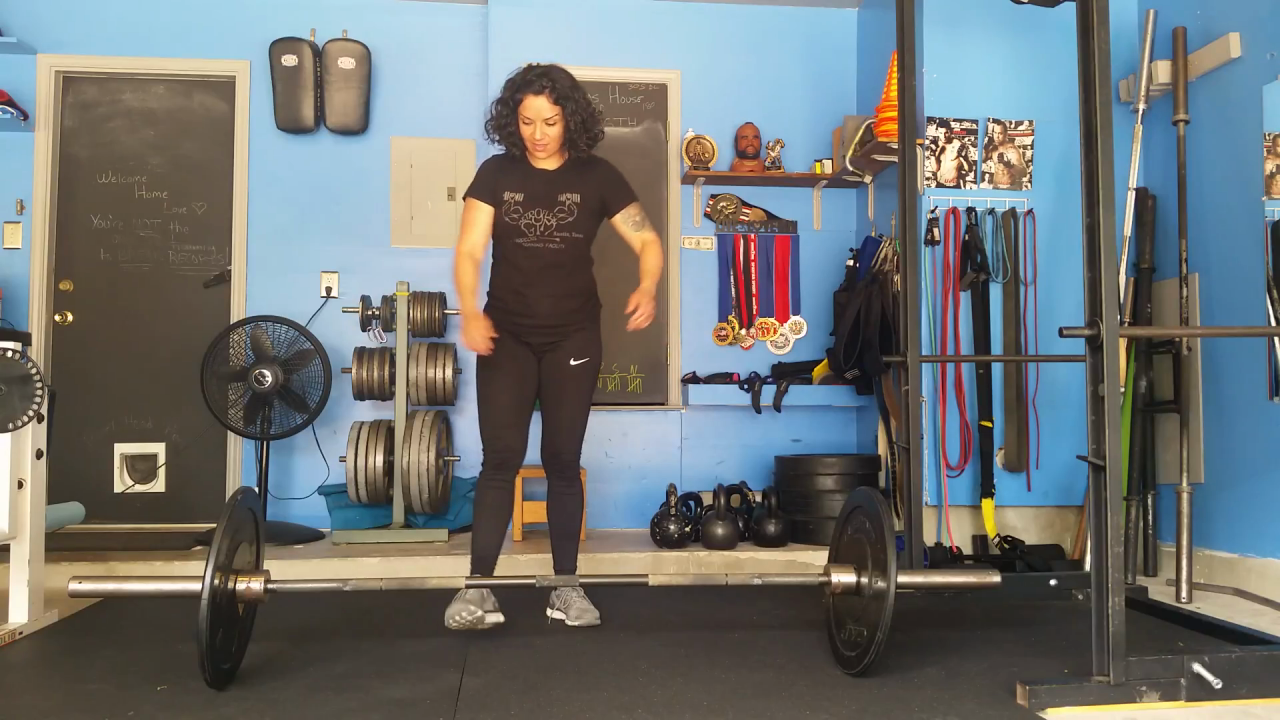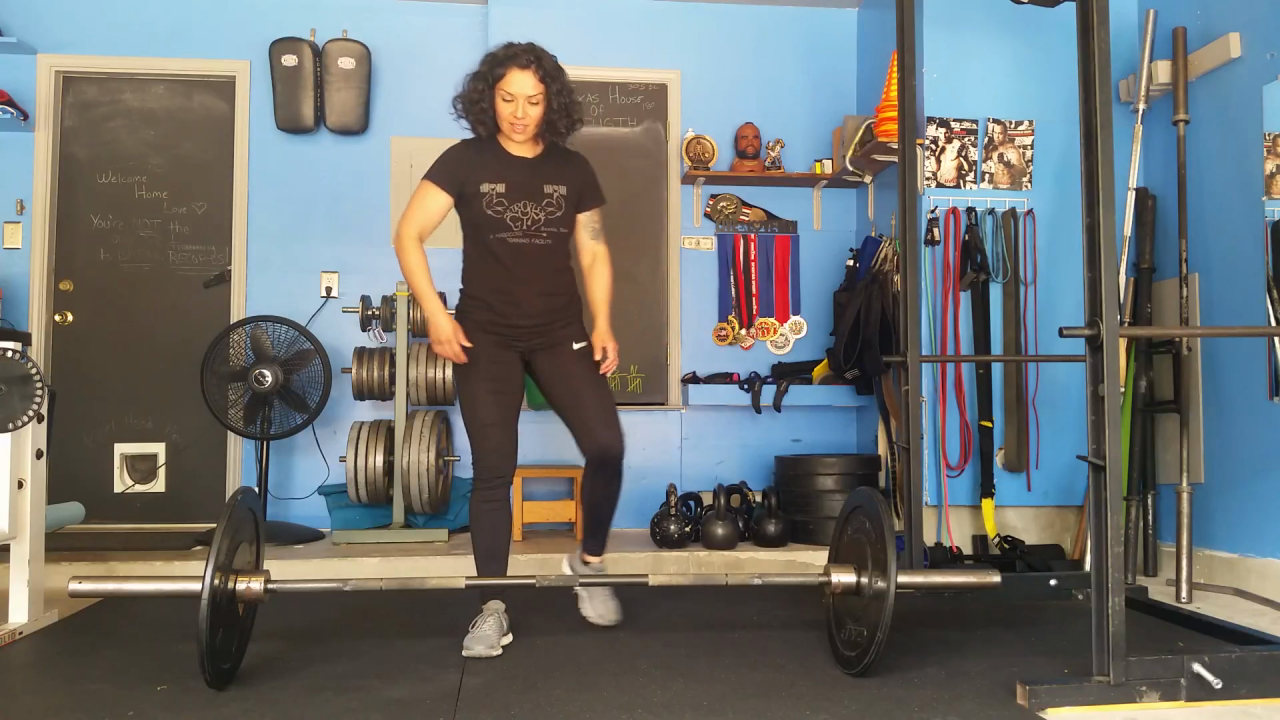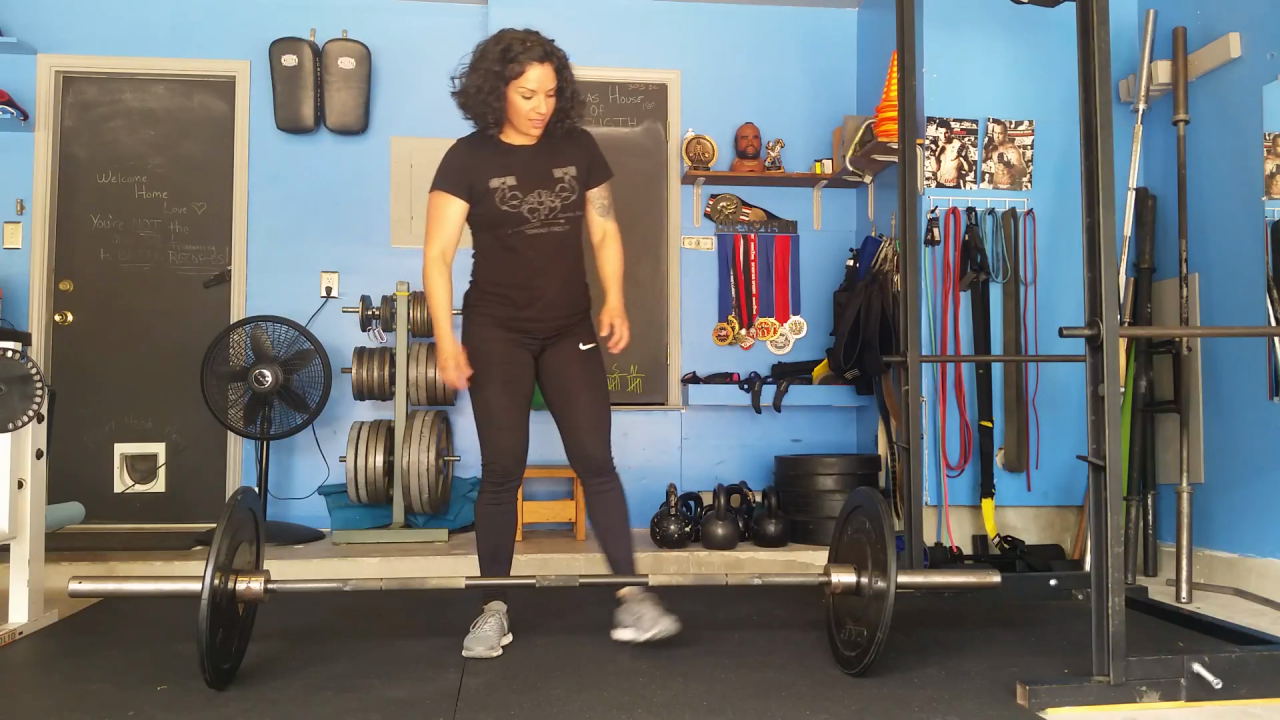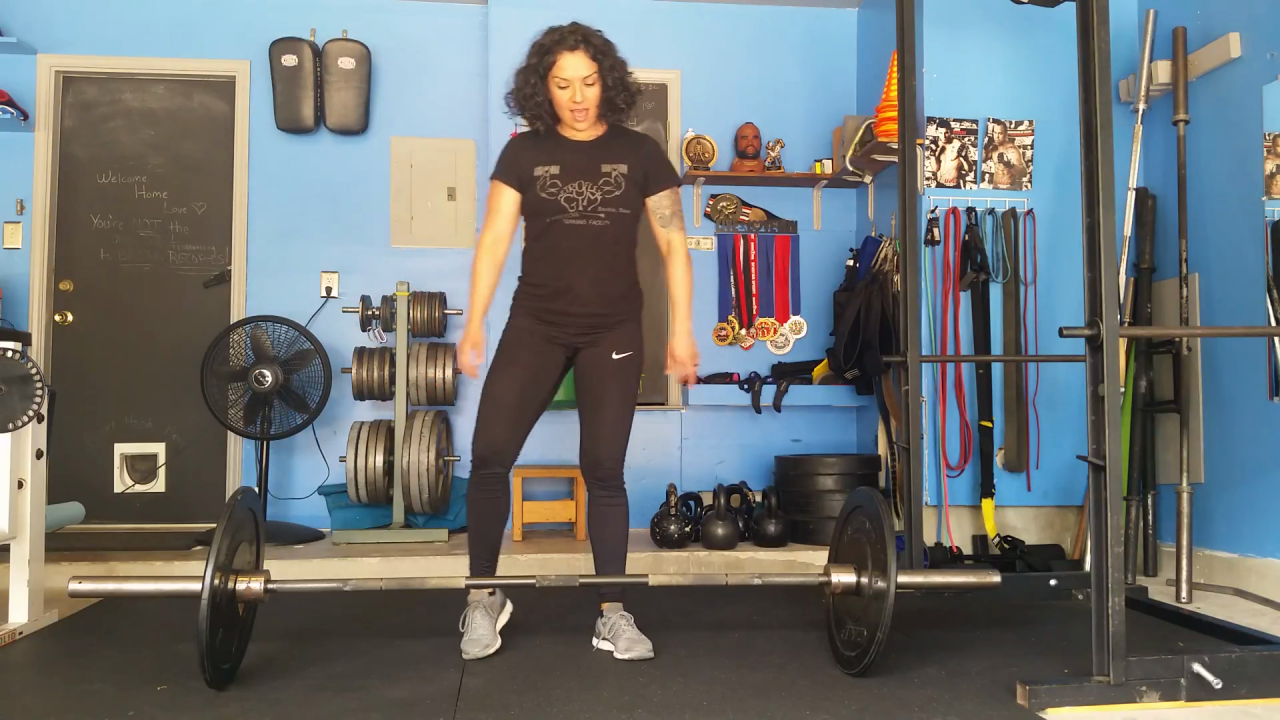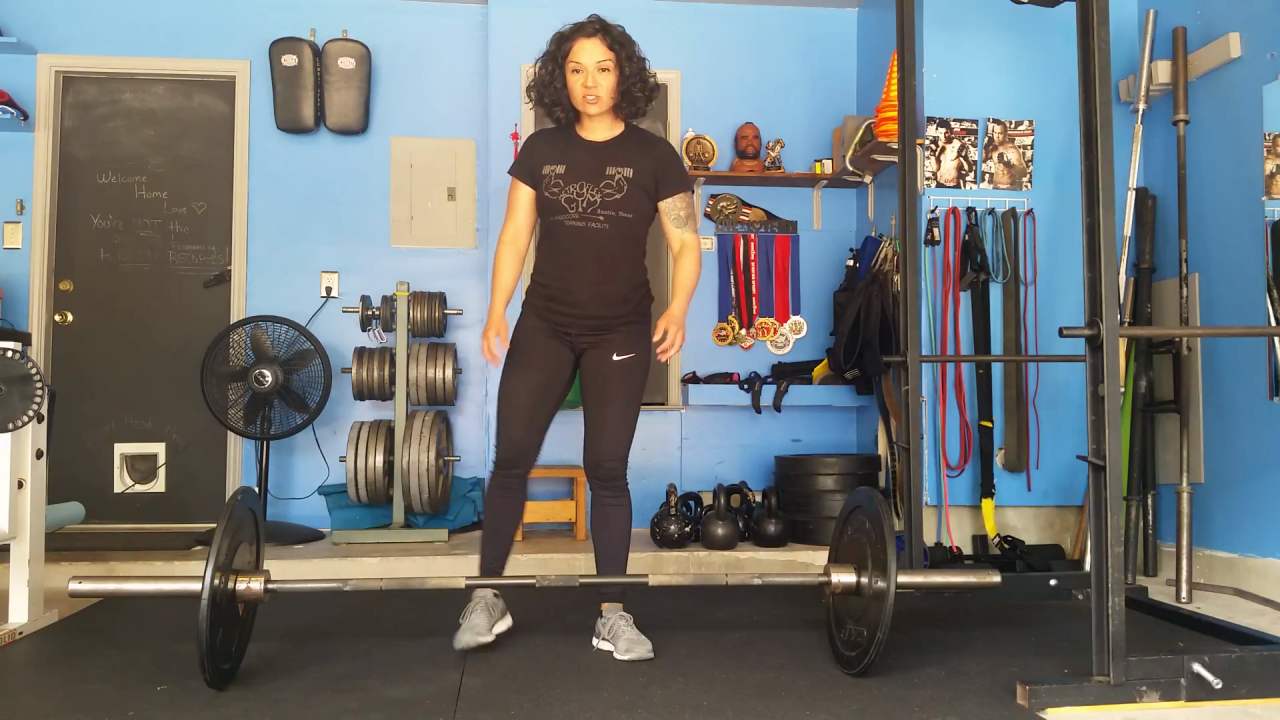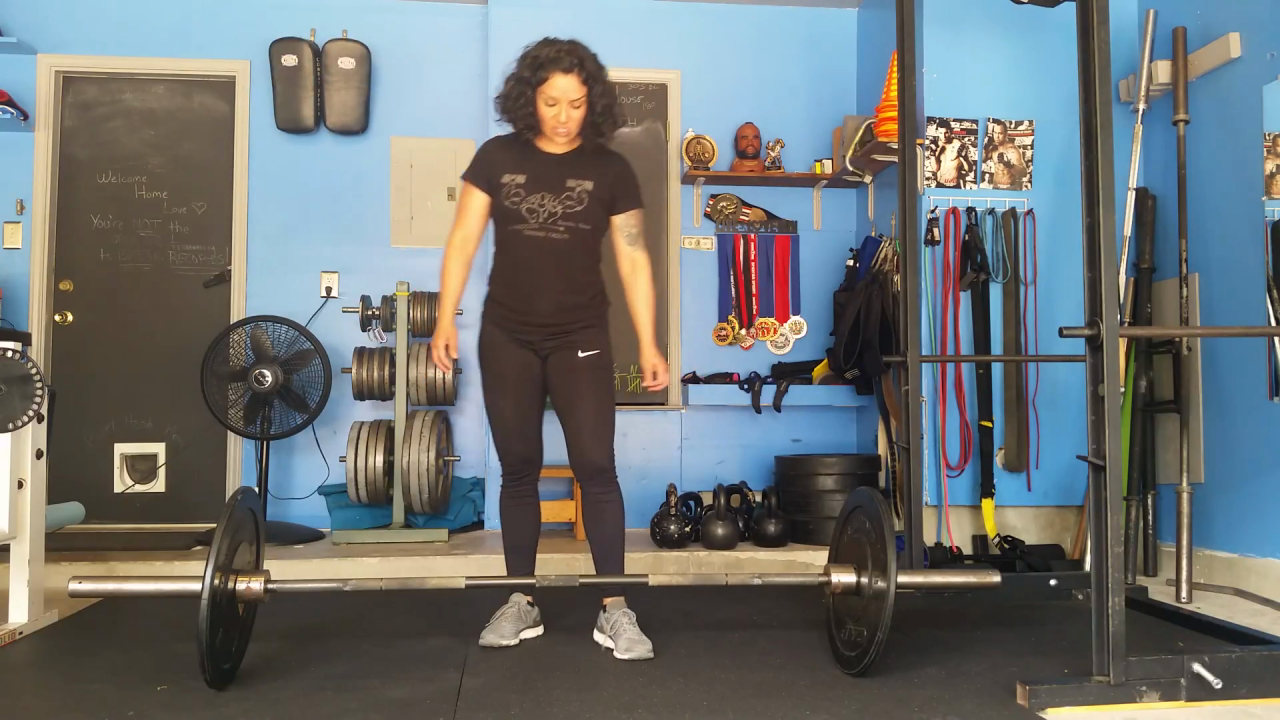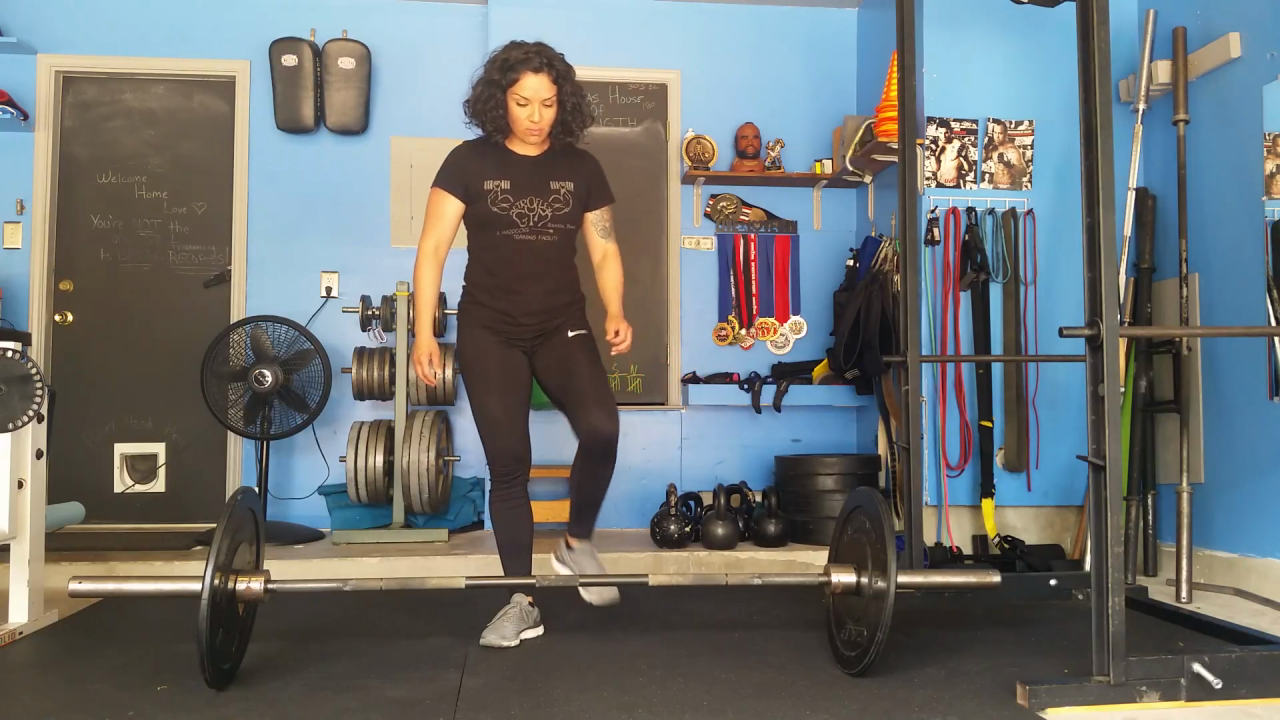
dt=0.4s
person 1, frame 1
left shoulder: (597, 177)
right shoulder: (495, 175)
left elbow: (648, 242)
right elbow: (470, 251)
left wrist: (646, 289)
right wrist: (470, 313)
left hip: (574, 336)
right hip: (507, 334)
left knee: (562, 462)
right knee: (501, 457)
left ankle: (565, 587)
right ankle: (478, 587)
person 1, frame 2
left shoulder: (572, 169)
right shoulder: (463, 161)
left elbow: (593, 253)
right elbow: (410, 237)
left wrist: (601, 324)
right wrist: (436, 315)
left hip: (557, 329)
right hip: (481, 335)
left knee: (606, 444)
right knee: (494, 470)
left ankle: (589, 559)
right ankle: (492, 608)
person 1, frame 3
left shoulder: (578, 149)
right shoulder: (469, 159)
left elbow: (605, 230)
right elbow: (437, 253)
left wrist: (614, 299)
right wrist: (445, 333)
left hip: (569, 329)
right hip: (497, 331)
left knee: (594, 458)
right knee: (502, 468)
left ankle: (631, 596)
right ankle: (495, 607)
person 1, frame 4
left shoulder: (640, 153)
right shoulder: (524, 153)
left elbow: (672, 243)
right elbow: (494, 240)
left wrist: (682, 330)
right wrist: (474, 321)
left hip: (612, 332)
right hip: (535, 326)
left knee: (603, 469)
right knee: (490, 455)
left ankle: (612, 612)
right ankle: (483, 594)
person 1, frame 5
left shoulder: (654, 155)
right shoulder: (540, 150)
left elbow: (685, 245)
right elbow: (516, 236)
left wrist: (676, 310)
right wrist: (496, 312)
left hip: (620, 331)
right hip: (544, 325)
left knee: (607, 469)
right knee: (512, 457)
left ankle: (612, 613)
right ankle: (487, 594)
person 1, frame 6
left shoulder: (610, 170)
right shoulder: (498, 157)
left elbow: (633, 261)
right elbow: (463, 241)
left wrist: (647, 343)
right wrist: (445, 319)
left hip: (580, 335)
right hip: (507, 335)
left knee: (595, 466)
right knee: (518, 466)
left ankle: (613, 610)
right ankle: (521, 600)
person 1, frame 7
left shoulder: (581, 168)
right shoulder: (469, 162)
left elbow: (604, 250)
right elbow: (432, 249)
left wrist: (615, 312)
right wrist: (424, 332)
left hip: (562, 326)
right hip: (489, 331)
left knee: (601, 428)
right knee: (509, 464)
left ankle: (577, 543)
right ankle: (522, 602)
